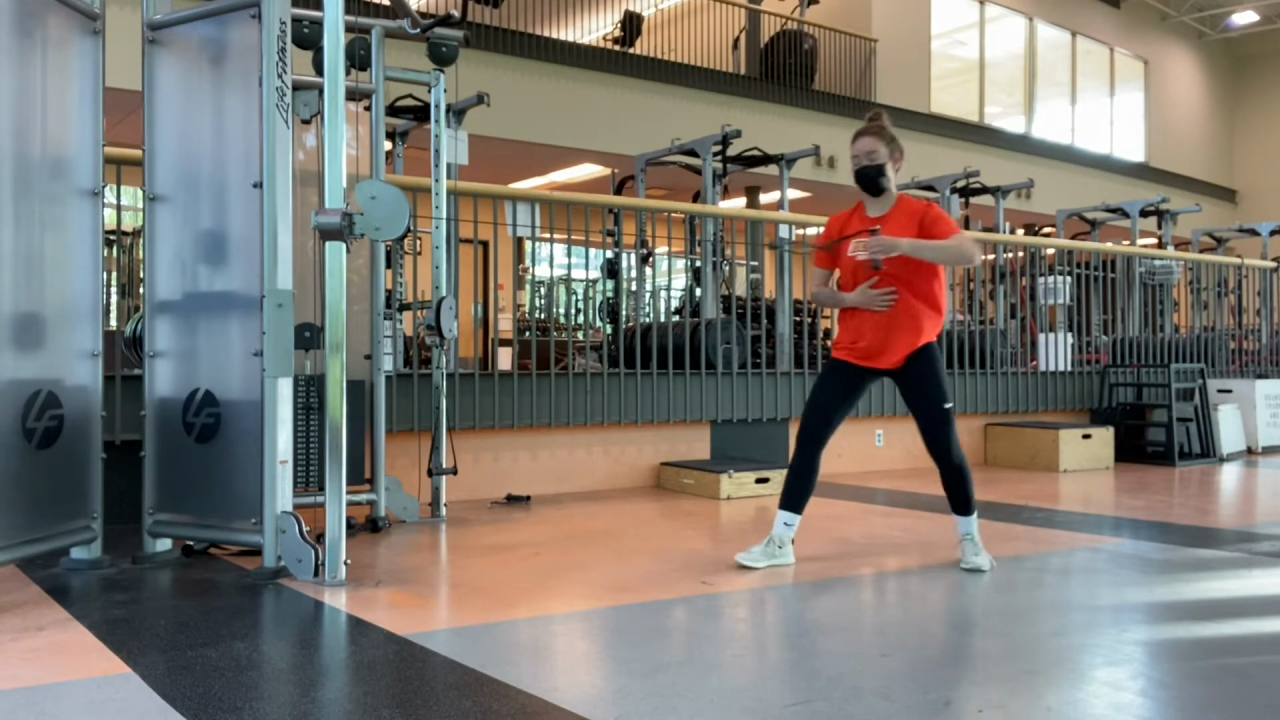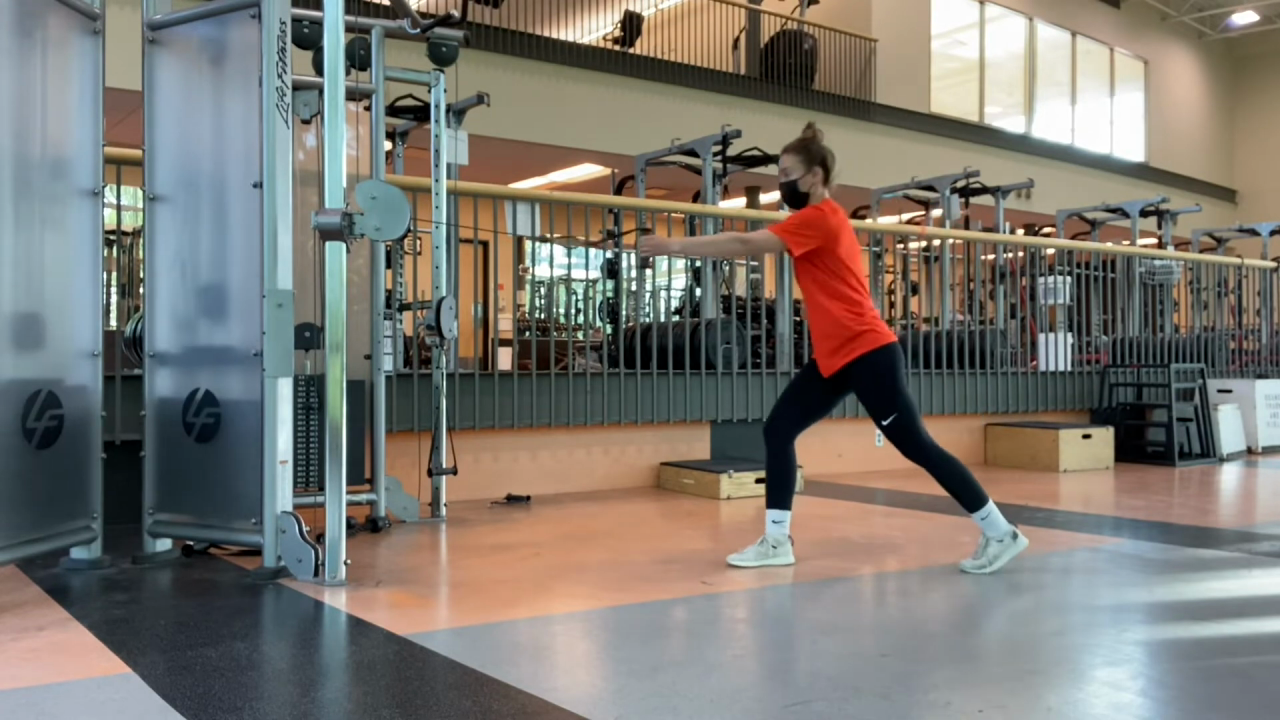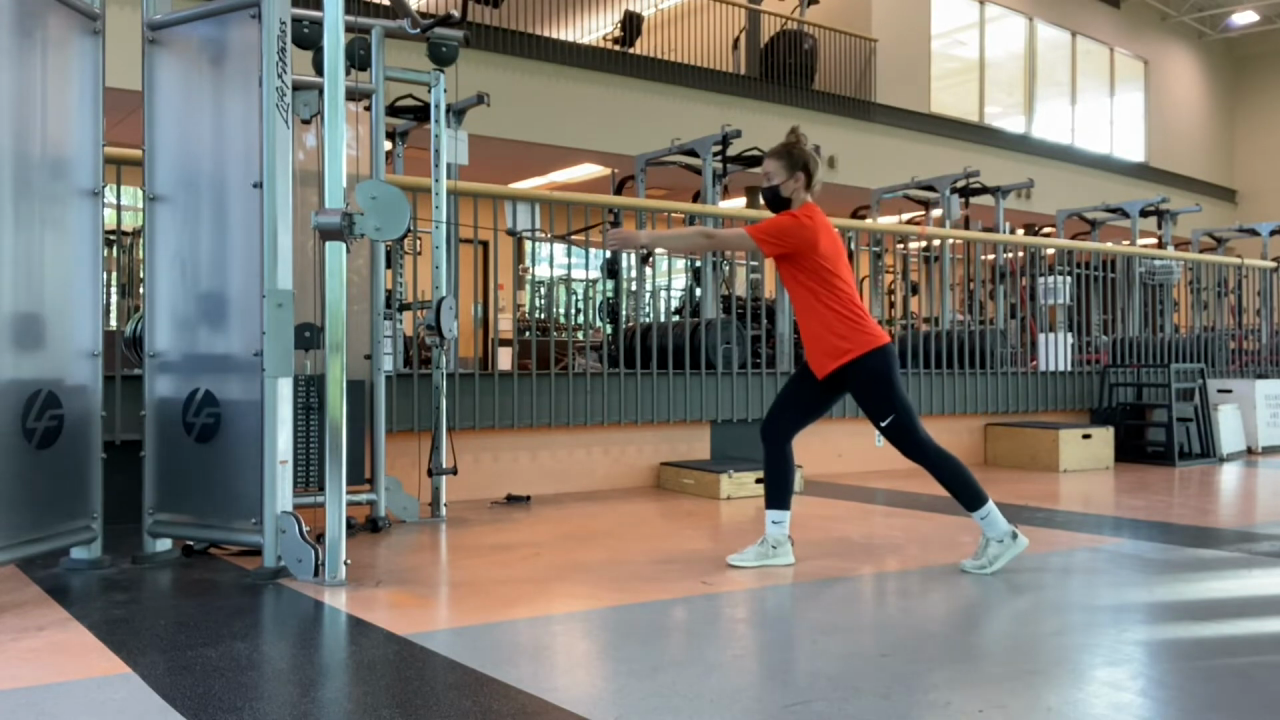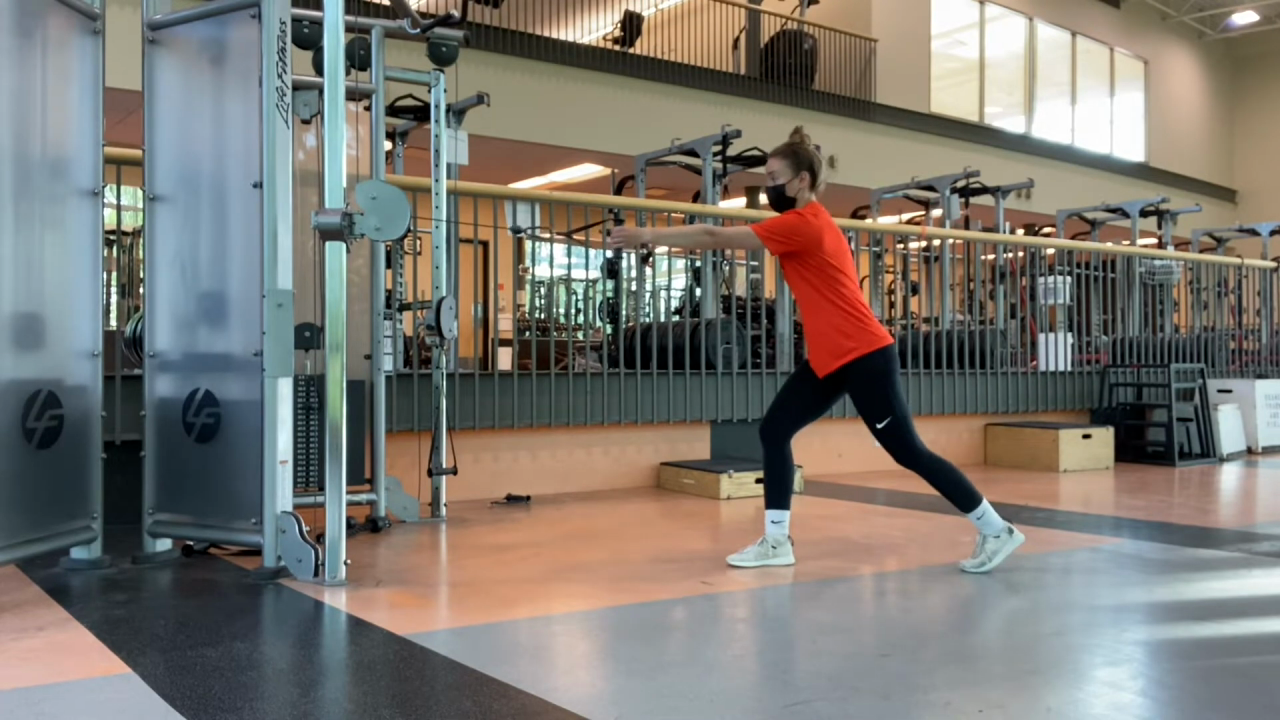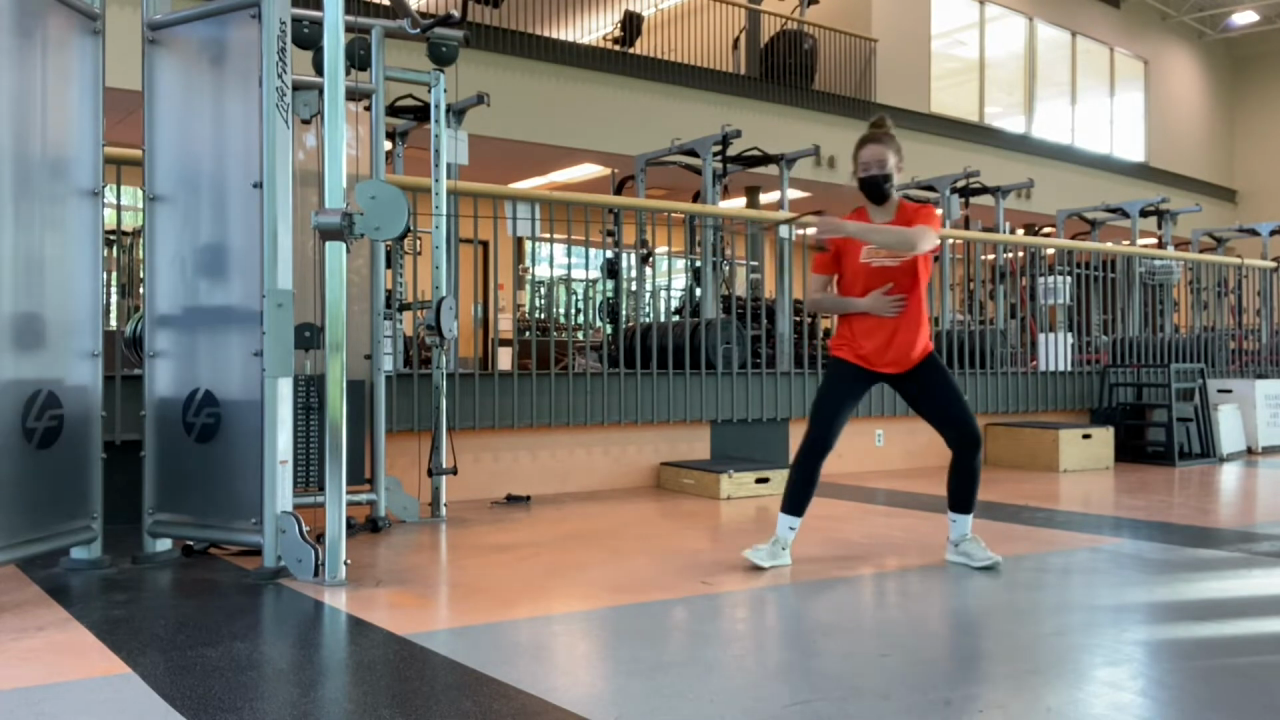
dt=0.5s
person 1, frame 1
left shoulder: (922, 213)
right shoulder: (840, 225)
left elbow: (972, 254)
right elbow: (816, 290)
left wrist: (902, 246)
right wrist: (851, 298)
left hip: (915, 349)
right hip: (853, 352)
left knee: (944, 446)
right knee: (809, 436)
left ankle: (969, 538)
right ankle: (779, 541)
person 1, frame 2
left shoulder: (820, 219)
right shoulder: (814, 222)
left elbow: (746, 245)
left wrist: (670, 245)
right wrist: (796, 301)
left hip: (868, 354)
right hip: (833, 357)
left knee: (916, 446)
right knee: (778, 431)
left ankle: (1001, 533)
right ankle: (777, 541)
person 1, frame 3
left shoulder: (798, 225)
right shoulder: (801, 226)
left elbow: (713, 240)
left wrist: (642, 237)
left hip: (862, 357)
right hip: (827, 360)
left knee: (915, 445)
right knee: (774, 432)
left ankle: (1000, 533)
right ankle: (776, 541)
person 1, frame 4
left shoulder: (804, 223)
right shoulder: (801, 229)
left elbow: (719, 237)
left wrist: (648, 235)
right wrist: (809, 311)
left hip: (866, 356)
right hip: (826, 360)
left knee: (907, 450)
right knee: (773, 431)
left ankle: (997, 531)
right ankle: (776, 541)
person 1, frame 5
left shoulder: (921, 216)
right shoulder: (842, 230)
left elbow: (915, 243)
right elbow: (815, 299)
left wrist: (849, 228)
right wrist: (862, 304)
left hip: (915, 356)
right hip: (853, 357)
left knee: (968, 438)
right knee: (818, 440)
left ankle: (960, 538)
right ankle: (782, 541)
